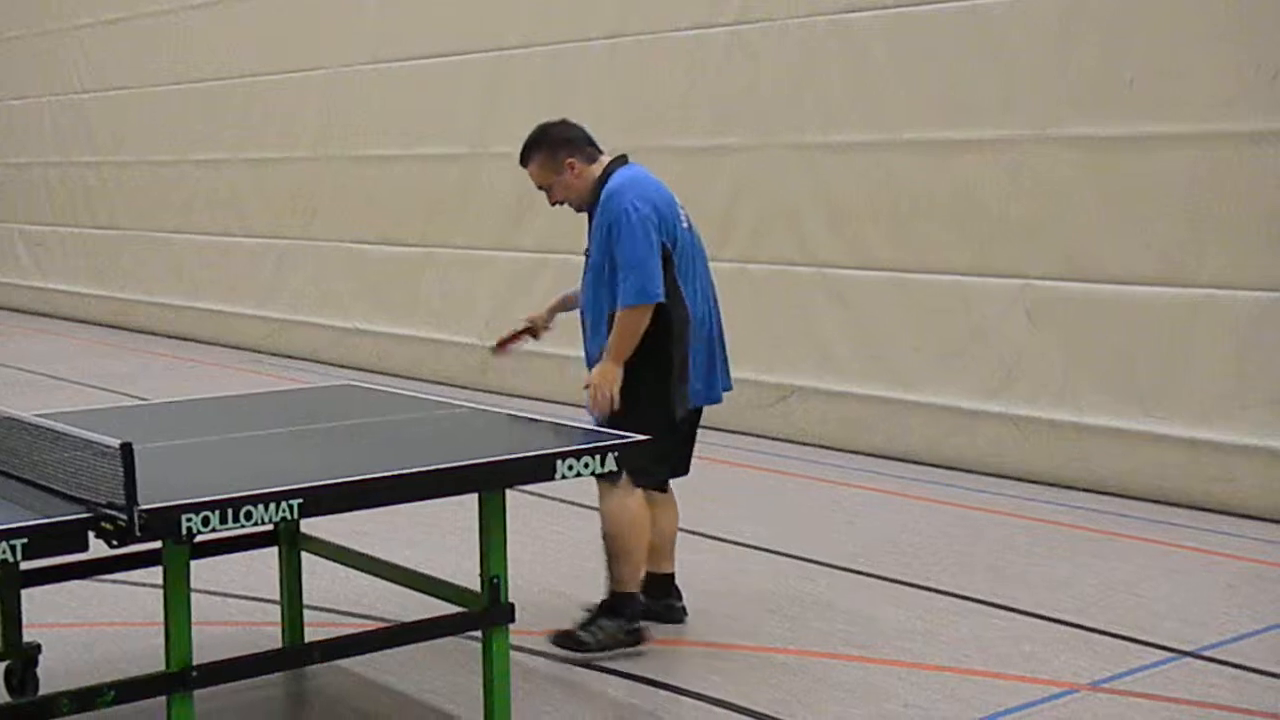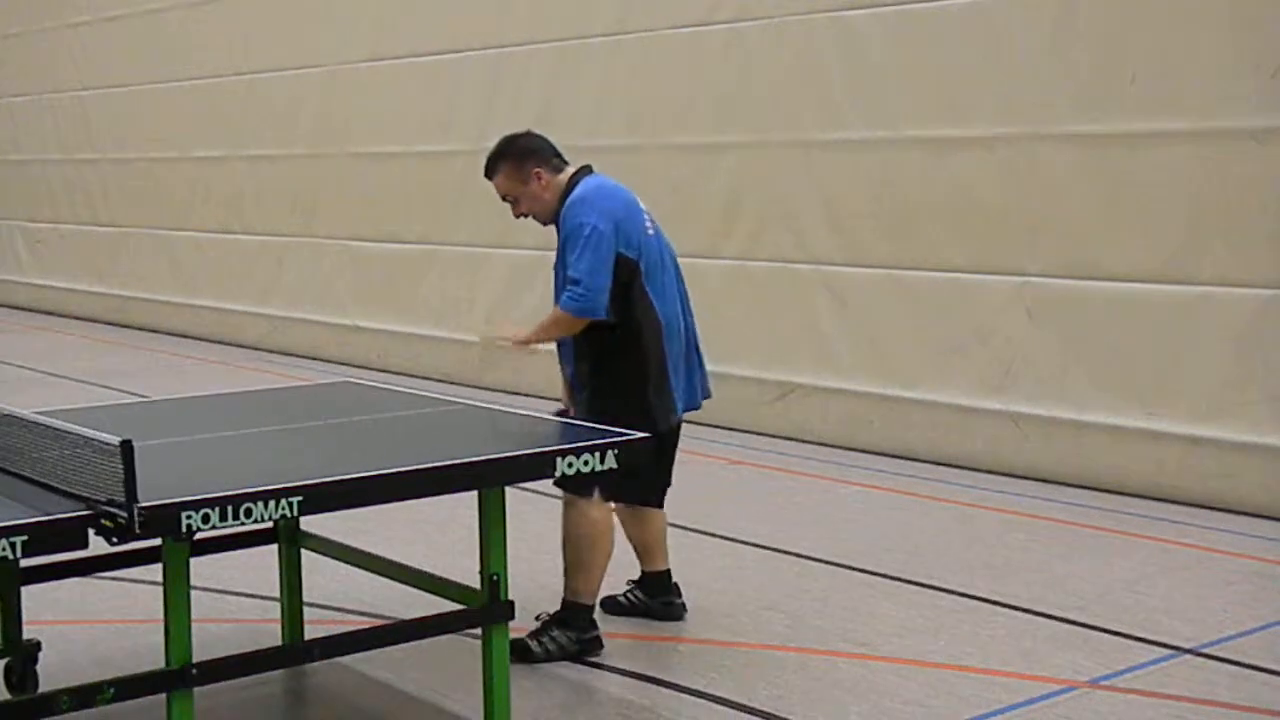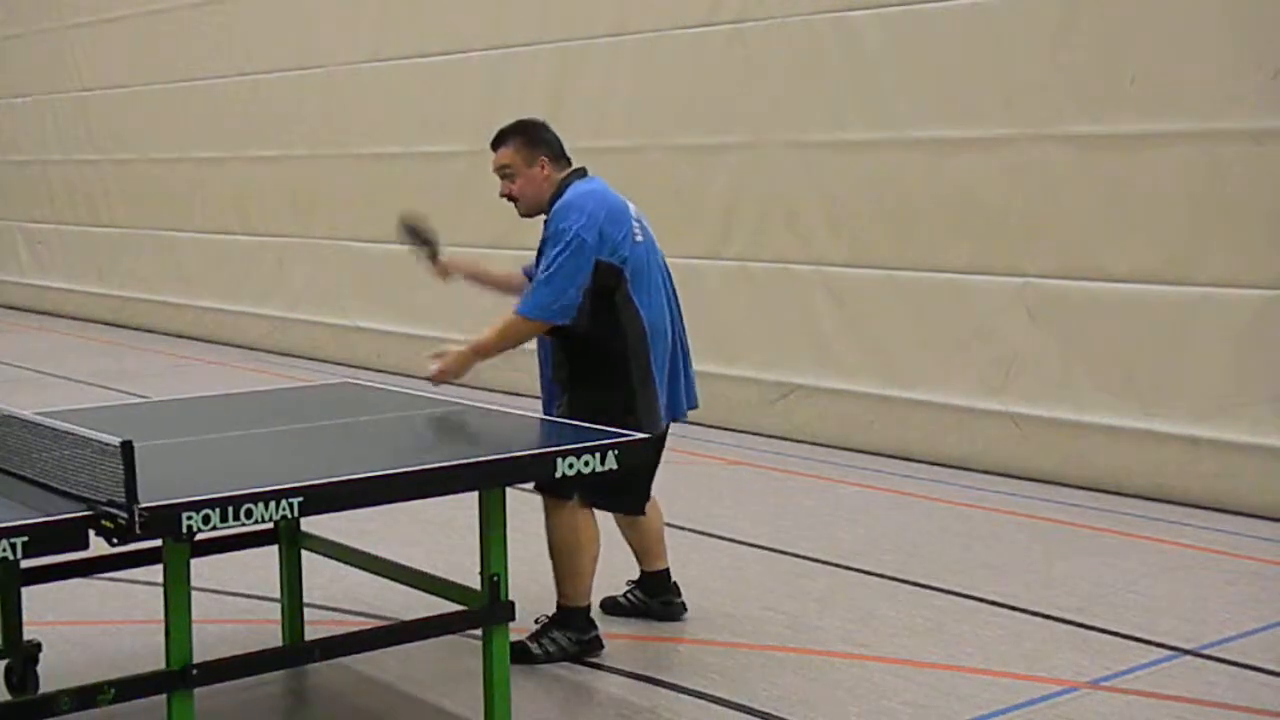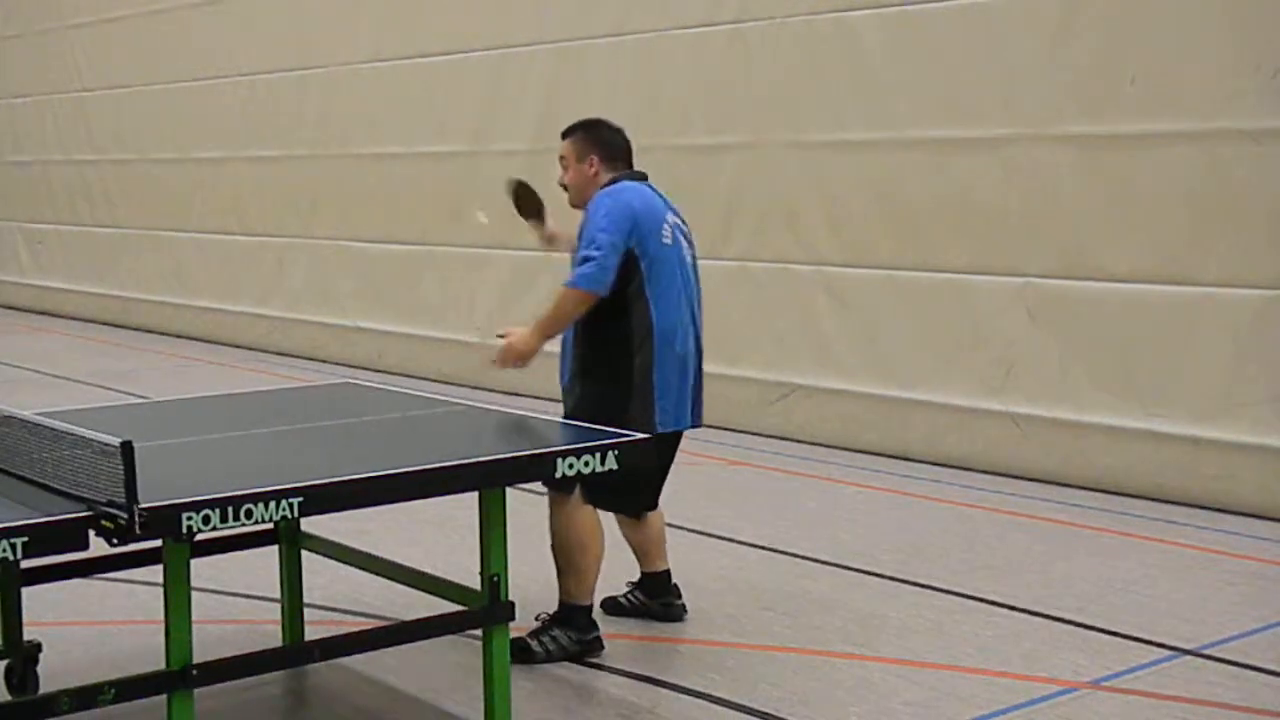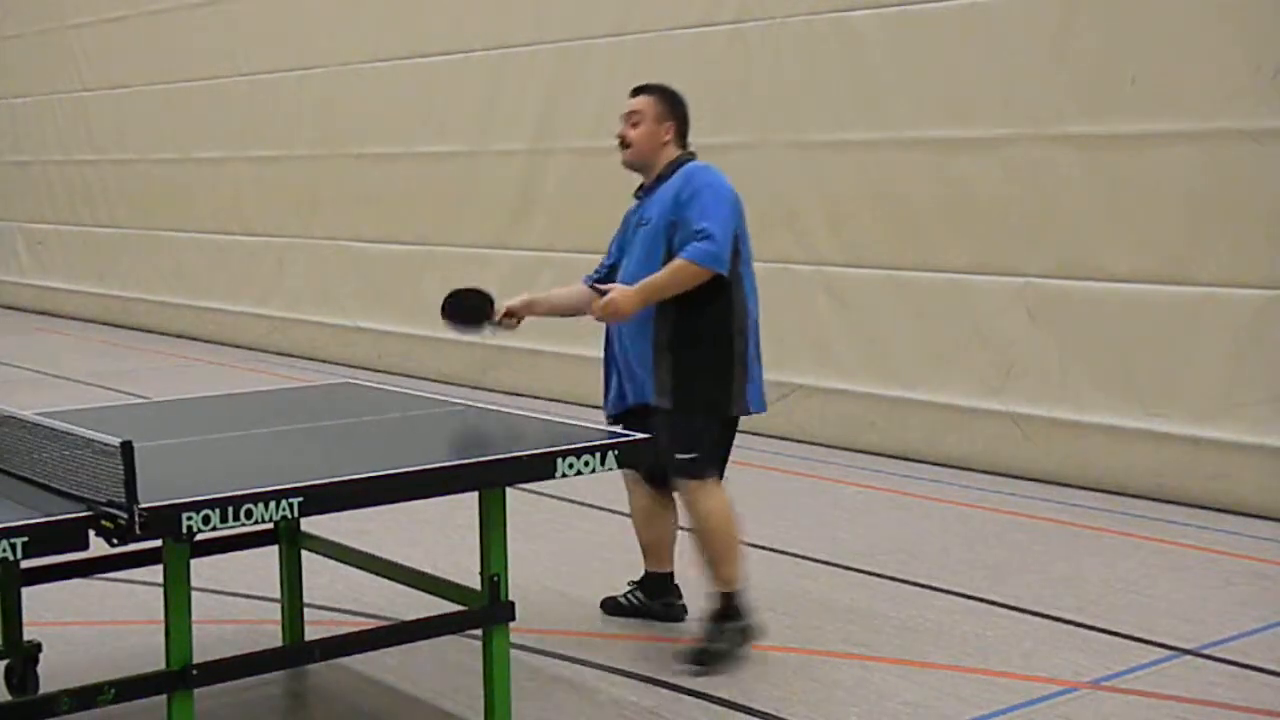
dt=0.5s
person 1, frame 1
left shoulder: (625, 198)
right shoulder: (624, 192)
left elbow: (641, 296)
right elbow: (614, 286)
left wrist: (610, 365)
right wrist: (555, 306)
left hip: (653, 370)
right hip: (670, 369)
left knee: (621, 479)
right knee: (649, 477)
left ankle: (621, 612)
right ankle: (660, 589)
person 1, frame 2
left shoulder: (586, 207)
right shoulder: (598, 197)
left elbow: (583, 306)
left wrist: (528, 336)
right wrist: (574, 379)
left hip: (629, 378)
right hip: (649, 372)
left knee: (586, 490)
right knee: (632, 483)
left ankle: (576, 622)
right ankle: (658, 587)
person 1, frame 3
left shoulder: (579, 210)
right shoulder: (589, 203)
left elbow: (538, 310)
right elbow: (541, 280)
left wrist: (469, 355)
right wrist: (471, 271)
left hip: (615, 384)
right hip: (637, 378)
left knee: (566, 492)
right knee: (624, 488)
left ankle: (574, 625)
right ankle: (658, 588)
person 1, frame 4
left shoulder: (615, 201)
right shoulder: (651, 205)
left elbow: (591, 281)
left wrist: (534, 336)
right wrist: (565, 242)
left hip: (625, 384)
right hip: (661, 383)
left knee: (572, 489)
right knee: (628, 490)
left ankle: (575, 623)
right ankle: (659, 590)
person 1, frame 5
left shoulder: (700, 183)
right shoulder: (644, 203)
left elbow: (707, 256)
right elbow: (599, 288)
left wrist: (638, 295)
right wrist: (530, 305)
left hip: (698, 368)
right hip: (646, 373)
left knee: (695, 482)
right knee: (644, 475)
left ankle: (731, 612)
right ankle: (658, 587)
